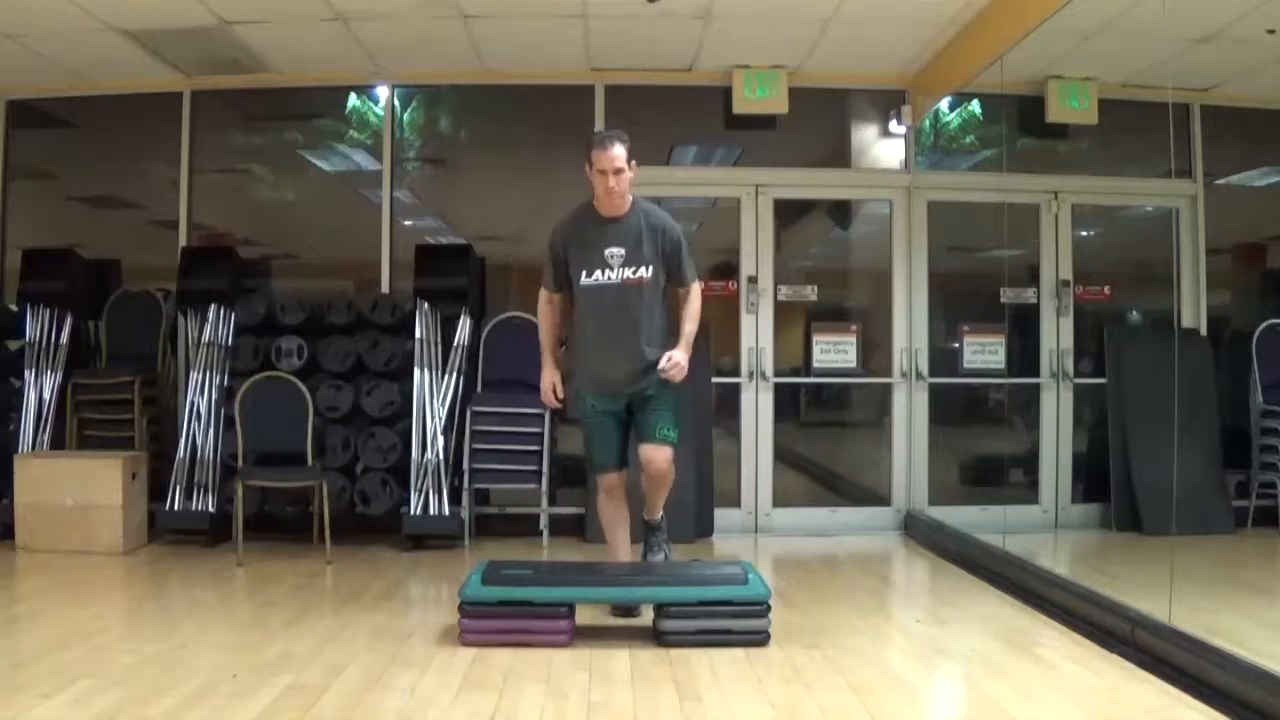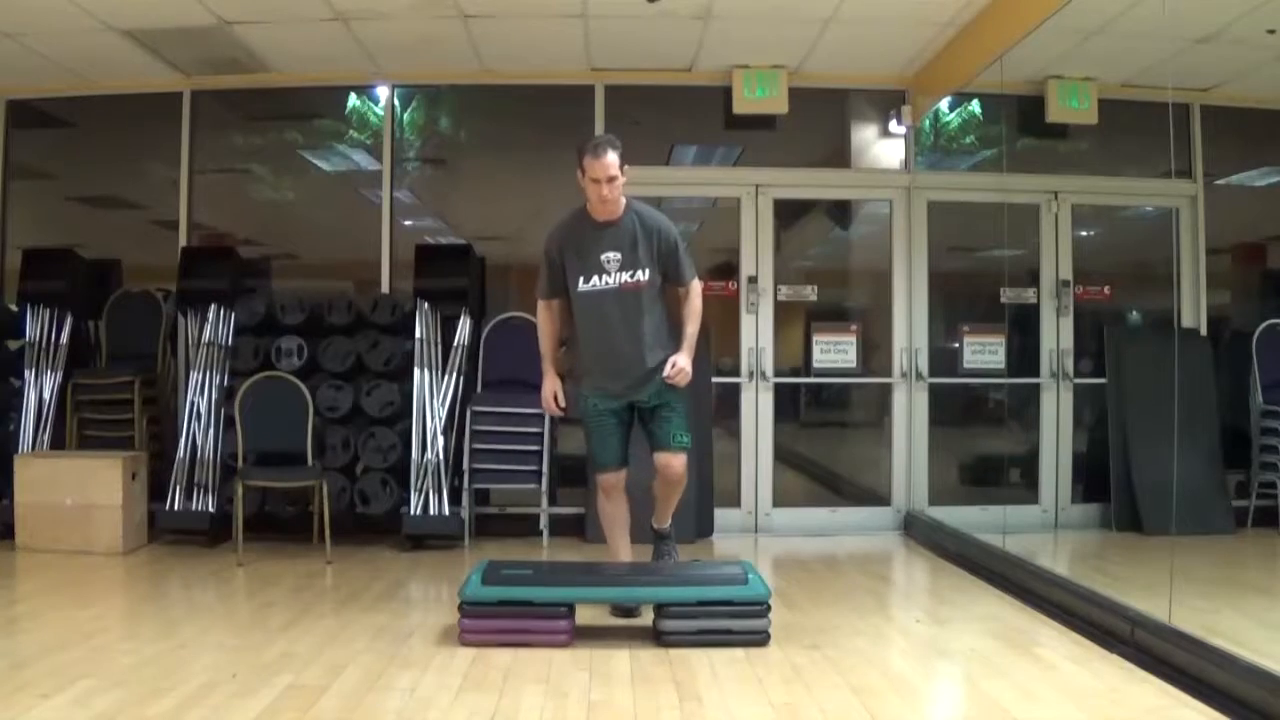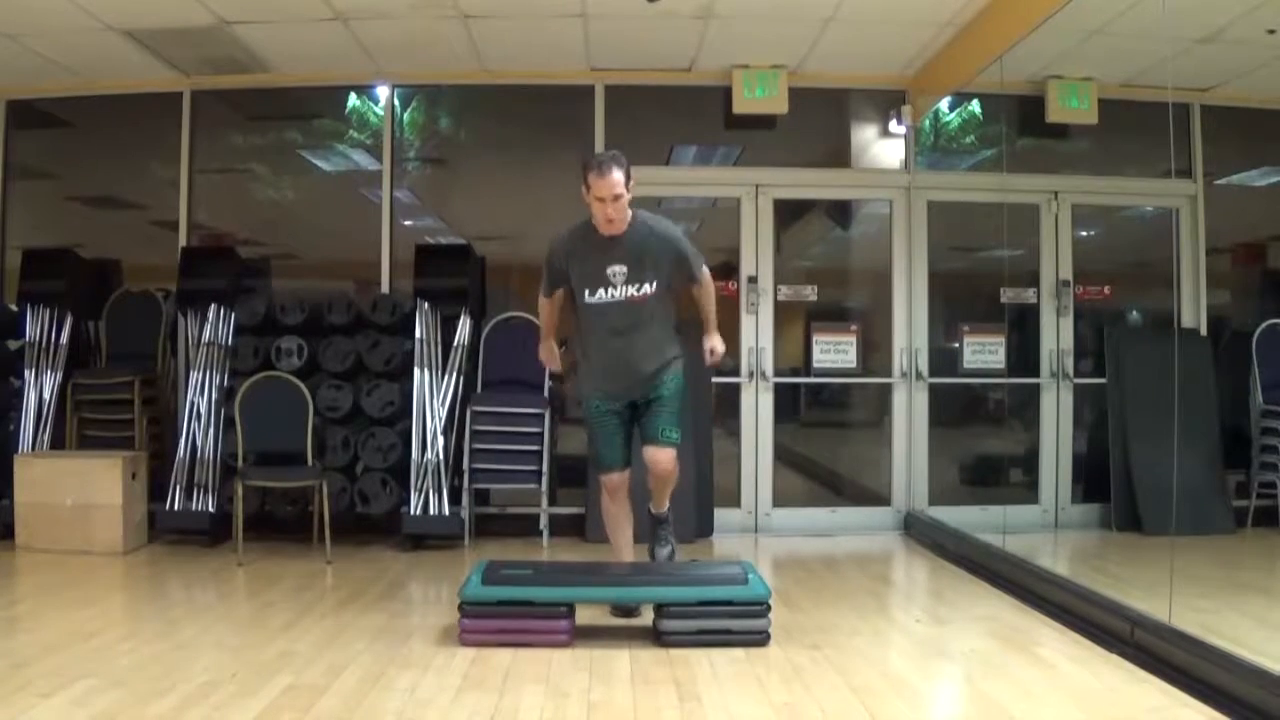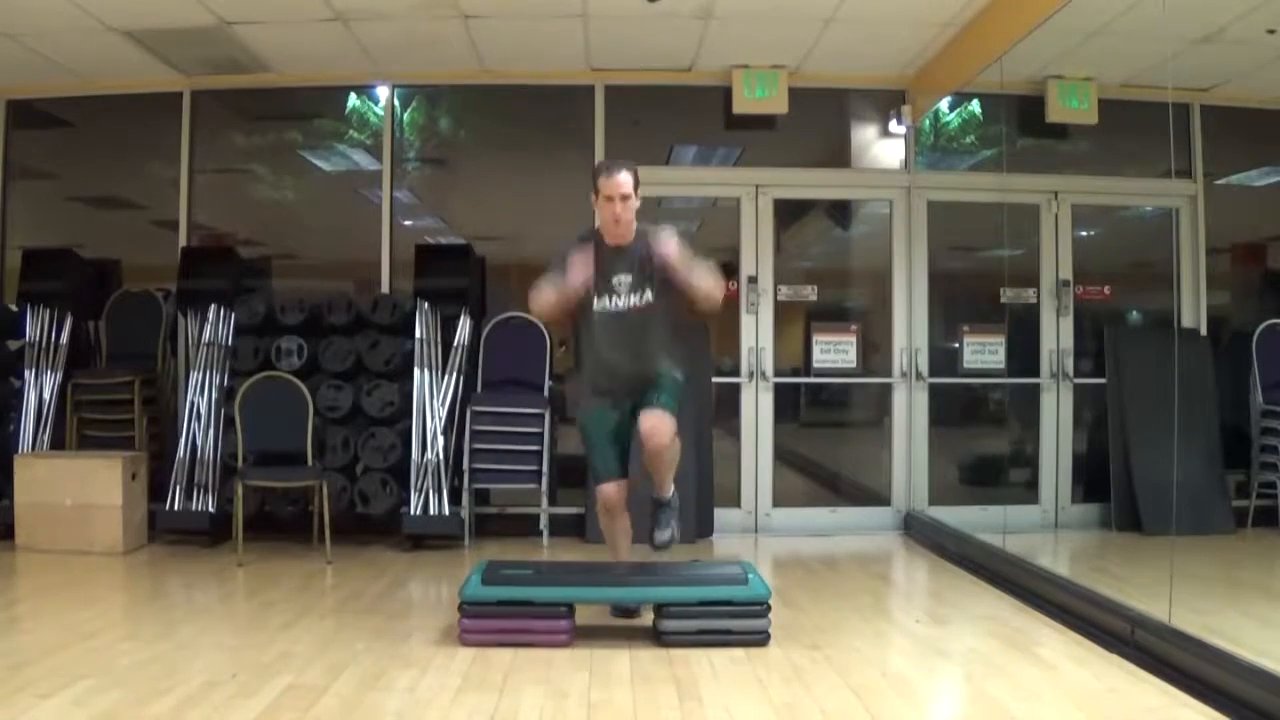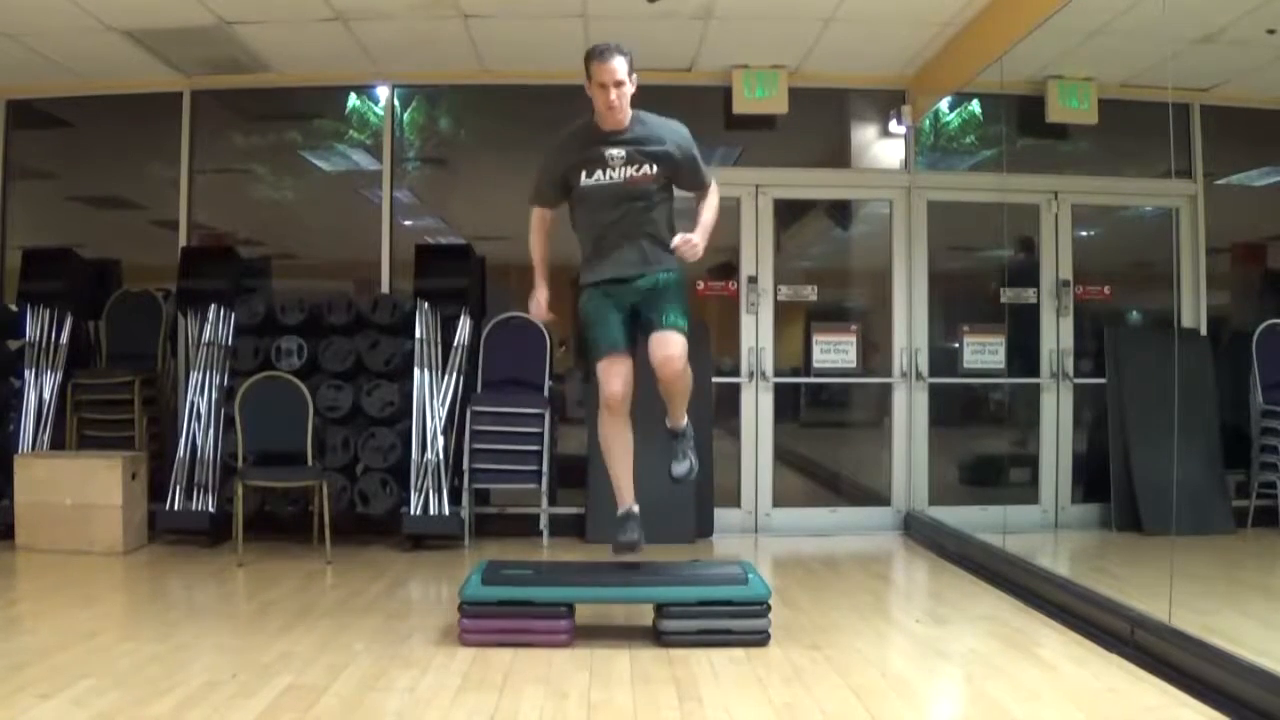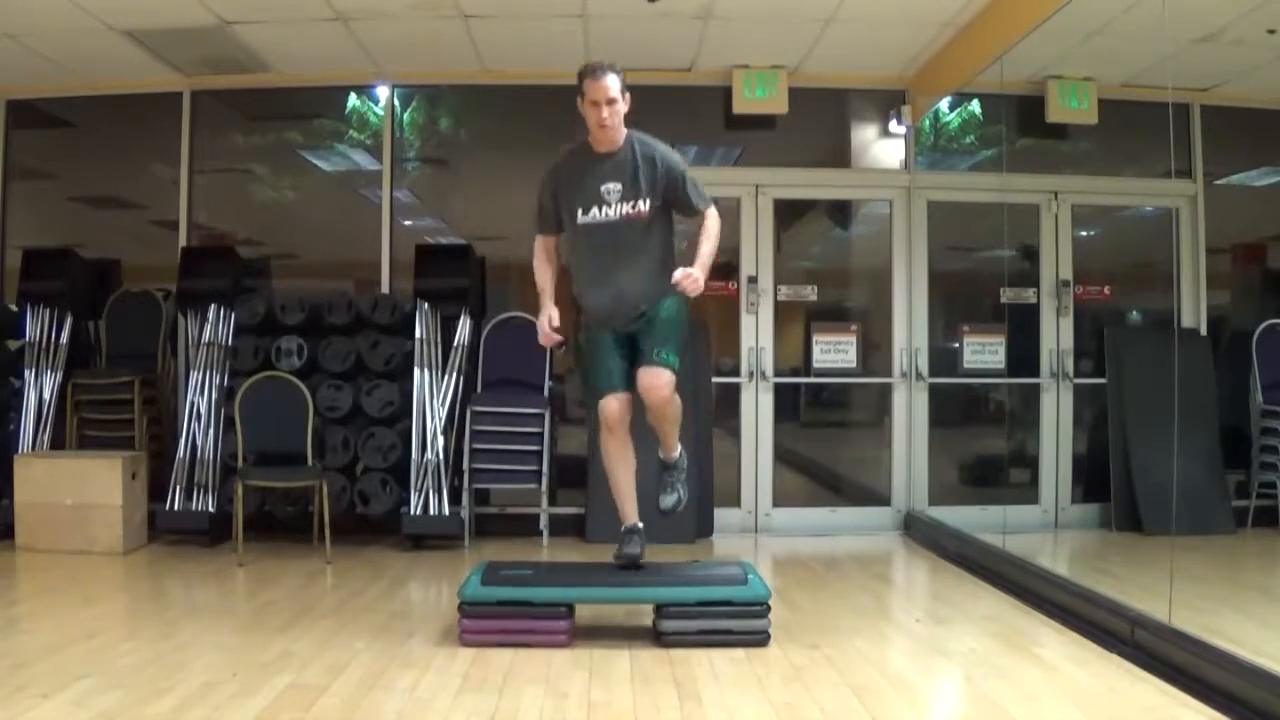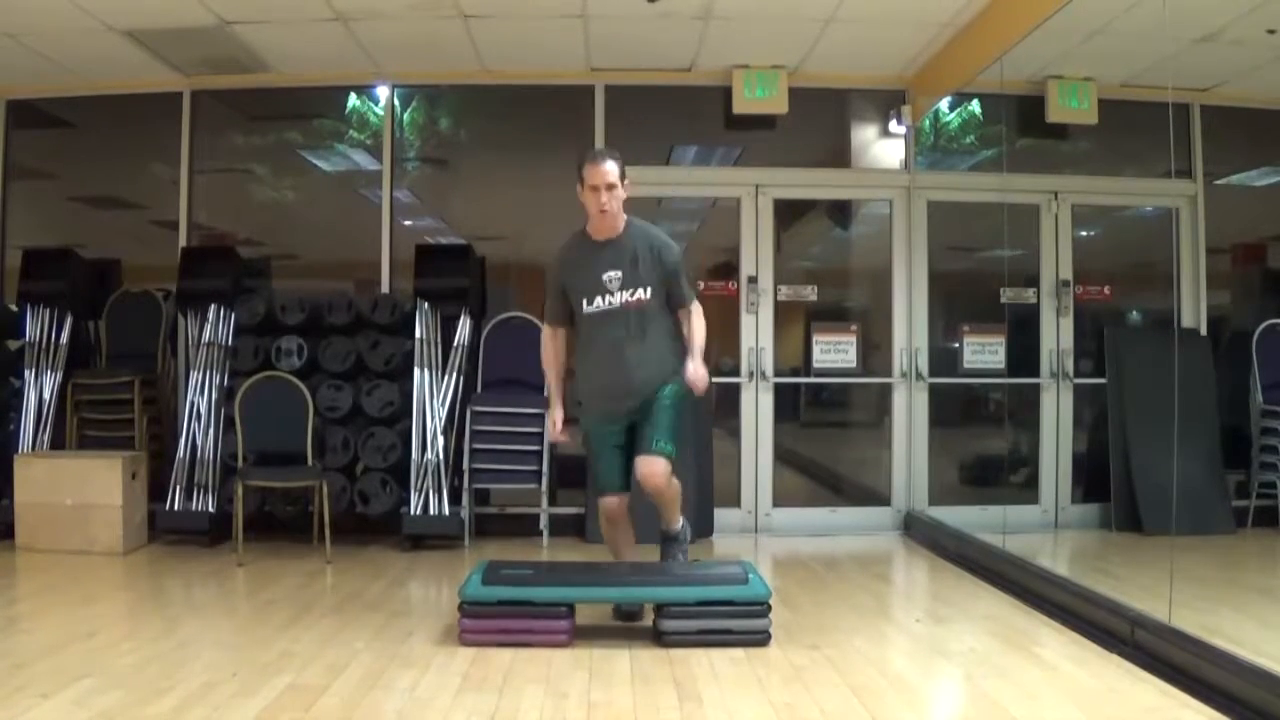
dt=0.4s
person 1, frame 1
left shoulder: (661, 226)
right shoulder: (568, 232)
left elbow: (690, 290)
right elbow: (551, 298)
left wrist: (683, 346)
right wrist: (549, 363)
left hip: (652, 372)
right hip: (594, 380)
left knee: (656, 459)
right knee: (610, 481)
left ankle: (655, 521)
person 1, frame 2
left shoulder: (655, 227)
right shoulder: (563, 238)
left elbow: (690, 289)
right elbow: (549, 306)
left wrist: (686, 349)
right wrist: (549, 372)
left hip: (657, 374)
right hip: (599, 383)
left knee: (673, 466)
right knee: (610, 481)
left ankle: (662, 529)
person 1, frame 3
left shoulder: (664, 237)
right shoulder: (568, 248)
left elbow: (701, 280)
right elbow: (550, 296)
left wrist: (712, 331)
right wrist: (547, 341)
left hip: (660, 371)
right hip: (601, 383)
left knee: (662, 462)
right knee: (613, 482)
left ankle: (660, 515)
person 1, frame 4
left shoulder: (662, 251)
right shoulder: (576, 255)
left elbow: (713, 296)
right elbow: (539, 307)
left wrist: (683, 263)
right wrist: (568, 286)
left hip: (657, 378)
right hip: (601, 393)
left knee: (657, 432)
right knee: (609, 494)
left ankle: (665, 496)
person 1, frame 5
left shoulder: (670, 136)
right shoulder: (569, 147)
left elbow: (708, 190)
right elbow: (541, 212)
left wrist: (700, 233)
right wrist: (540, 284)
left hip: (658, 273)
right hip: (601, 284)
left knee: (670, 358)
right knee: (614, 392)
left ankle: (679, 427)
right ankle: (627, 510)
person 1, frame 6
left shoulder: (659, 159)
right shoulder: (562, 173)
left elbow: (708, 216)
right elbow: (545, 243)
left wrist: (700, 268)
right wrist: (547, 303)
left hip: (658, 303)
right hip: (598, 317)
left knee: (656, 389)
right knee: (612, 414)
left ankle: (672, 458)
right ankle: (630, 525)
person 1, frame 7
left shoulder: (659, 248)
right shoulder: (567, 260)
left elbow: (689, 309)
right elbow: (553, 335)
left wrist: (695, 359)
right wrist: (555, 404)
left hip: (659, 384)
right hip: (601, 398)
left knee: (652, 474)
right knee: (611, 506)
left ankle: (674, 525)
